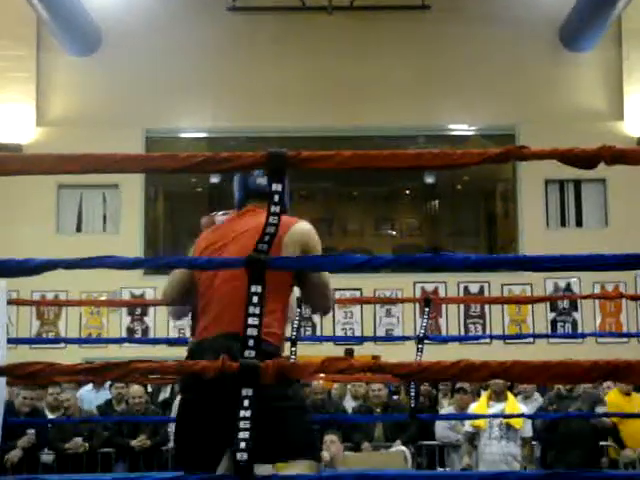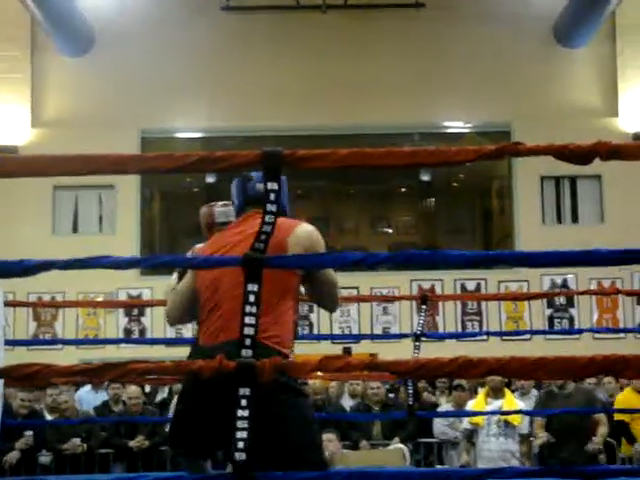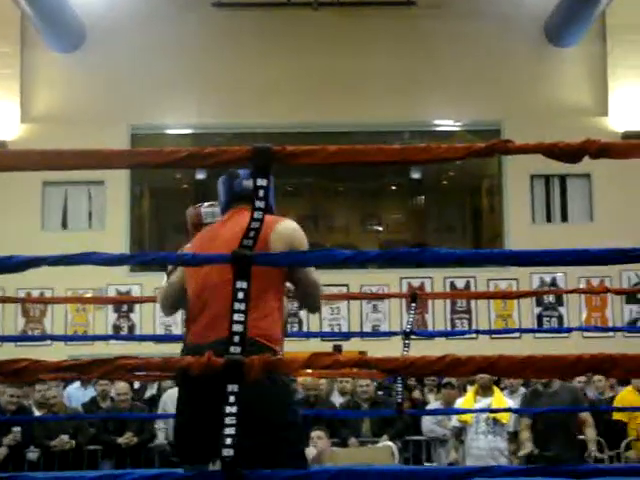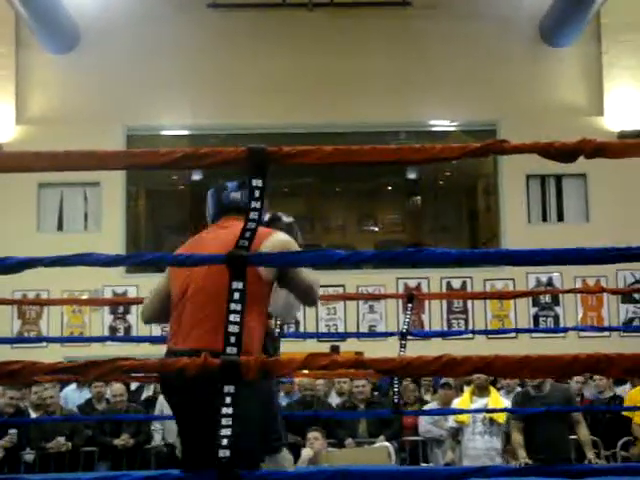
dt=0.2s
person 1, frame 1
left shoulder: (208, 236)
right shoulder: (298, 231)
left elbow: (171, 296)
right elbow: (324, 304)
left hip: (203, 357)
right hip: (254, 355)
left knee: (197, 466)
right knee: (299, 459)
person 1, frame 2
left shoulder: (209, 247)
right shoulder: (301, 234)
left elbow: (174, 315)
right elbow: (331, 300)
left hip: (206, 362)
right hip: (259, 361)
left knee: (190, 457)
right knee: (304, 467)
person 1, frame 3
left shoulder: (198, 241)
right shoulder: (284, 230)
left elbow: (167, 305)
right elbow: (313, 302)
left hip: (197, 360)
right hip: (249, 358)
left knee: (193, 461)
right knee: (286, 467)
person 1, frame 4
left shoulder: (187, 249)
right shoulder: (274, 242)
left elbow: (149, 313)
right elbow: (311, 296)
left hip: (178, 367)
left knee: (201, 464)
